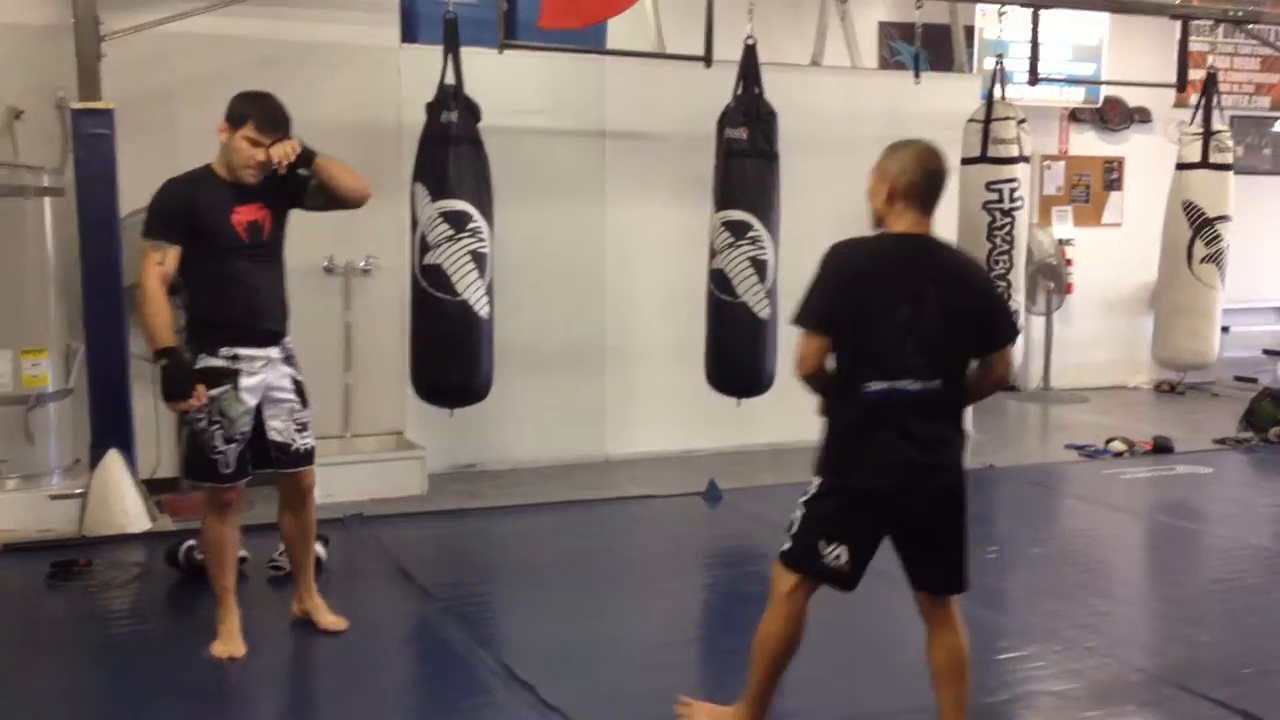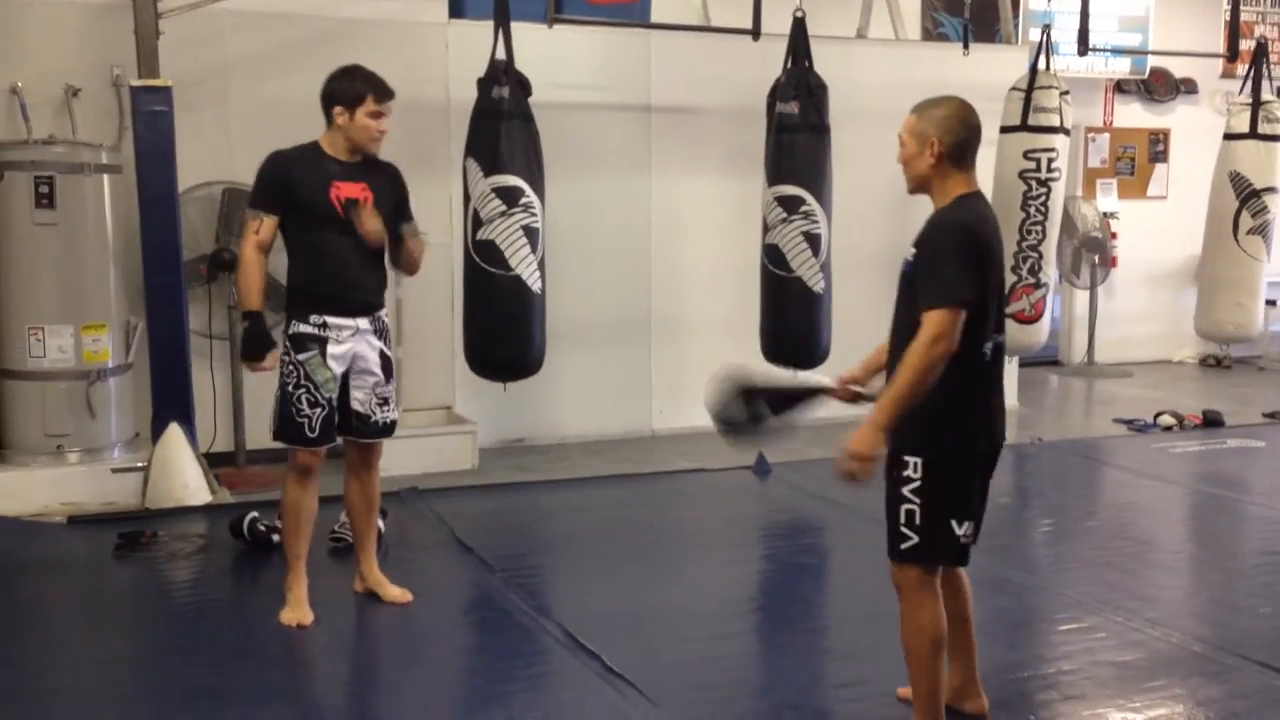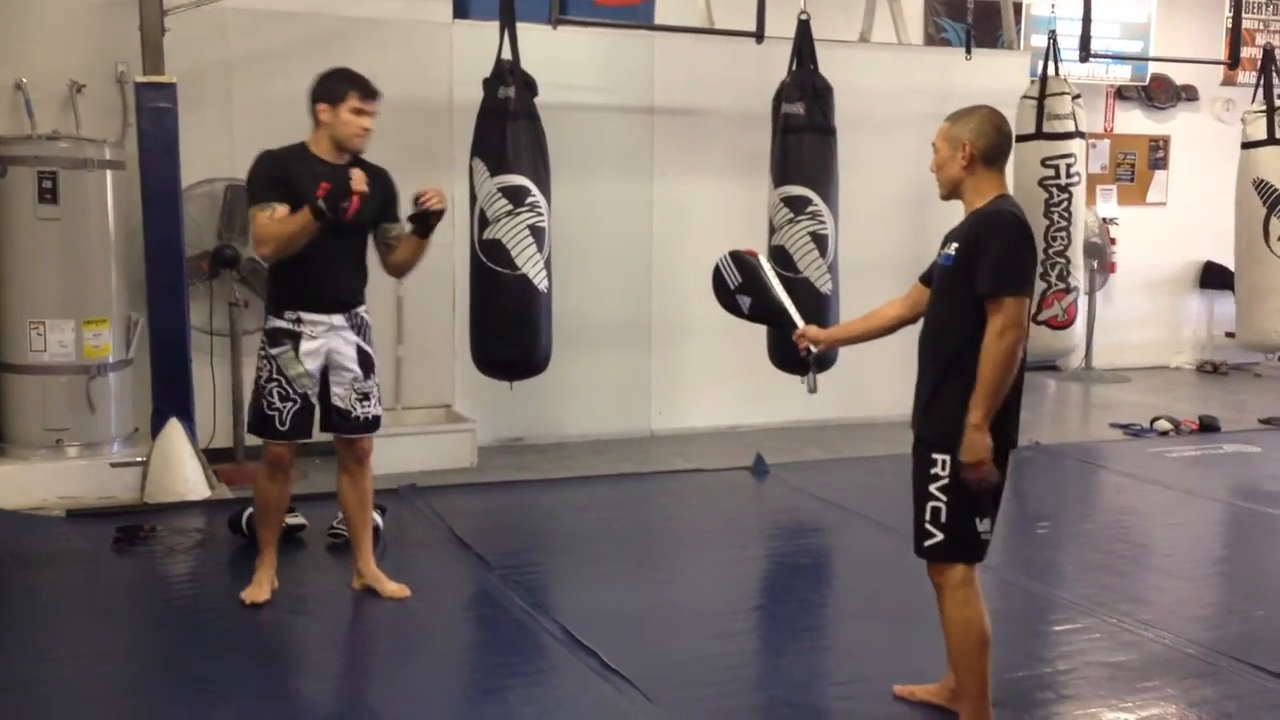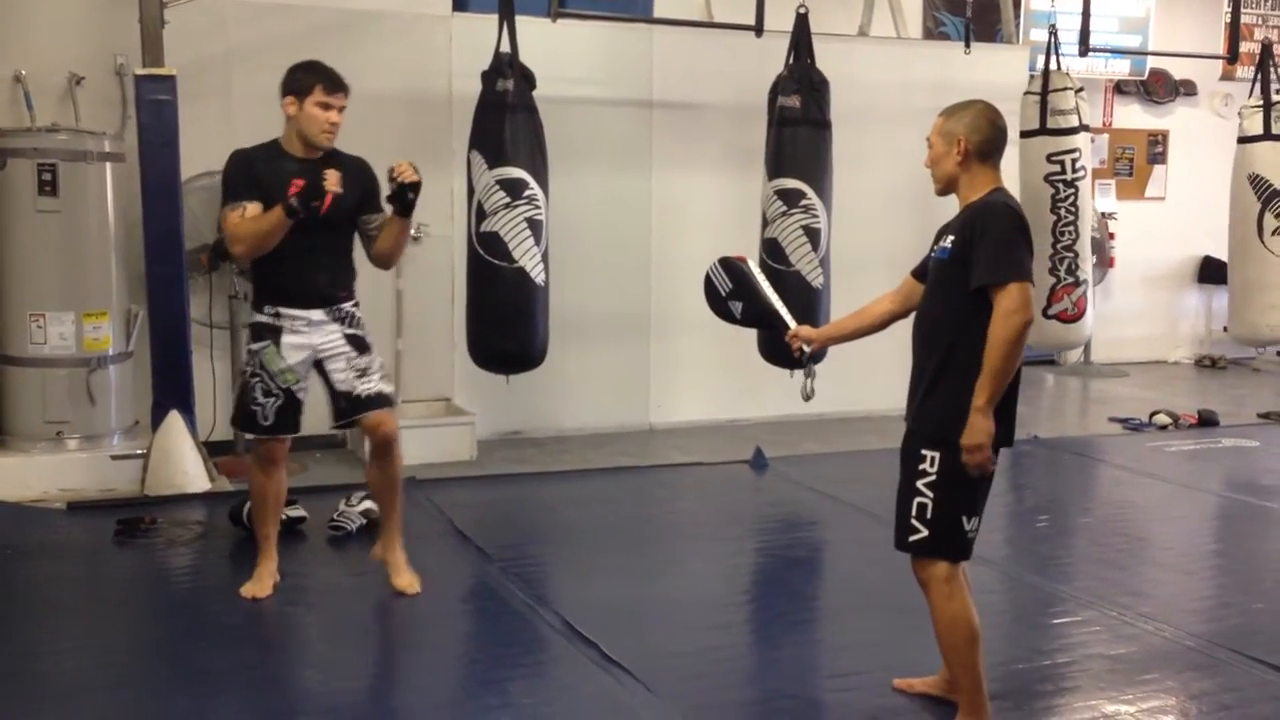
dt=0.7s
person 1, frame 1
left shoulder: (849, 261)
right shoulder: (968, 276)
left elbow: (808, 363)
right elbow: (998, 374)
left hip: (857, 466)
right hip: (936, 470)
left knee: (792, 585)
right knee: (939, 606)
person 1, frame 2
left shoulder: (951, 229)
right shoulder: (971, 218)
left elbow: (938, 338)
left wrist: (876, 422)
right wrist: (868, 368)
left hip: (941, 434)
right hip: (963, 427)
left knee: (914, 574)
right knee: (940, 560)
person 1, frame 3
left shoulder: (1001, 225)
right shoulder: (968, 230)
left elbow: (1006, 328)
right elbow: (908, 306)
left wrist: (980, 427)
right wrist: (829, 336)
left hip: (965, 432)
right hip: (942, 425)
left knee: (952, 568)
right knee: (948, 562)
person 1, frame 4
left shoulder: (995, 217)
right shoulder: (961, 225)
left elbow: (1015, 313)
right elbow: (899, 301)
left wrist: (982, 411)
right wrist: (821, 335)
left hip: (960, 425)
right hip: (936, 419)
left knee: (935, 562)
right knee: (941, 556)
person 2, frame 1
left shoulder: (276, 187)
right shoulder: (182, 195)
left elbow: (356, 194)
right elbow: (154, 283)
left wrist: (307, 156)
right wrist: (171, 361)
left hip: (277, 357)
right hip: (219, 362)
left knee: (299, 482)
right knee: (224, 495)
left ankle: (306, 595)
right ankle: (228, 618)
person 2, frame 2
left shoulder: (385, 176)
right shoulder: (287, 168)
left elbow: (411, 262)
right elbow: (253, 248)
left wrist: (392, 236)
right wrist: (253, 322)
left hip: (371, 329)
right hip: (313, 330)
left knee: (366, 453)
right knee: (306, 459)
left ankle: (368, 570)
right ankle: (296, 586)
person 2, frame 3
left shoulder: (377, 181)
right shoulder: (276, 166)
left elbow: (395, 262)
right elbow: (268, 245)
left wrist: (423, 224)
right wrist: (327, 204)
left hip: (350, 326)
right hip: (291, 327)
left knee: (356, 449)
right knee: (278, 454)
left ankle: (366, 566)
right ankle: (265, 567)
person 2, frame 4
left shoulder: (355, 172)
right shoulder: (249, 165)
left elbow: (384, 256)
right elbow: (241, 246)
left wrist: (403, 206)
right wrist: (298, 202)
left hip: (339, 319)
right hip: (278, 324)
left knee: (383, 428)
right knee: (270, 448)
left ankle: (391, 547)
right ankle: (267, 562)
